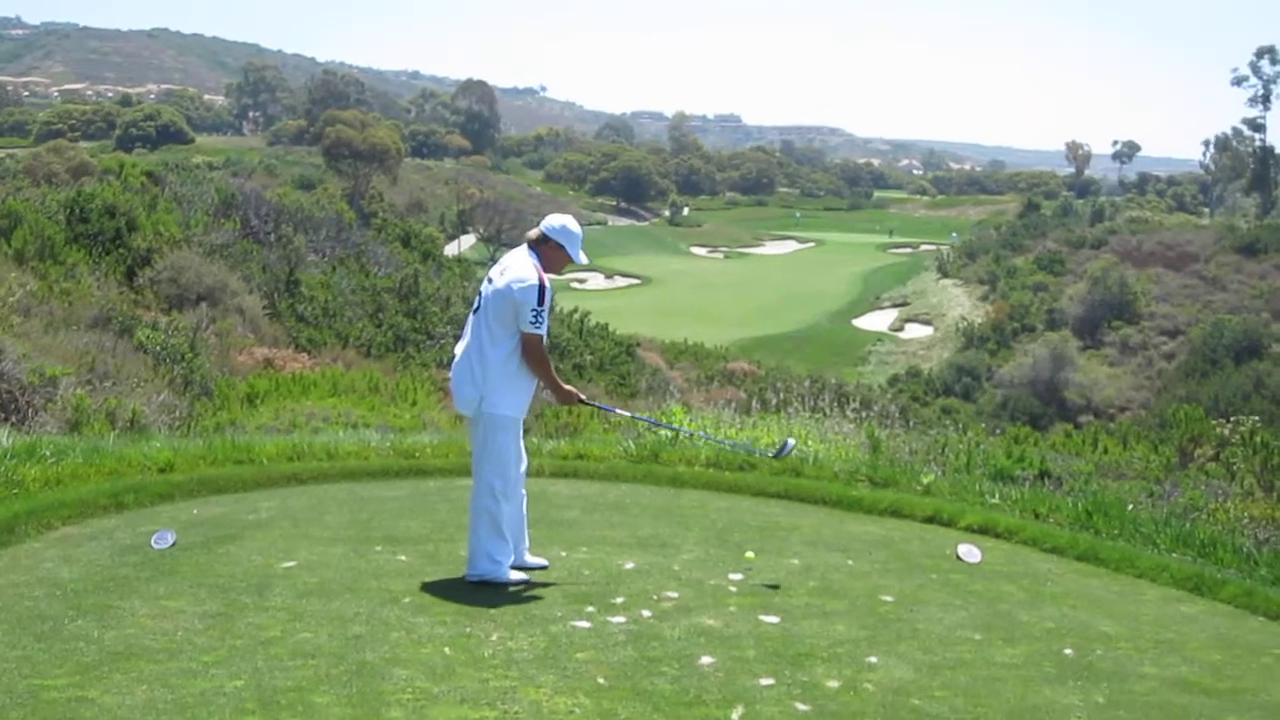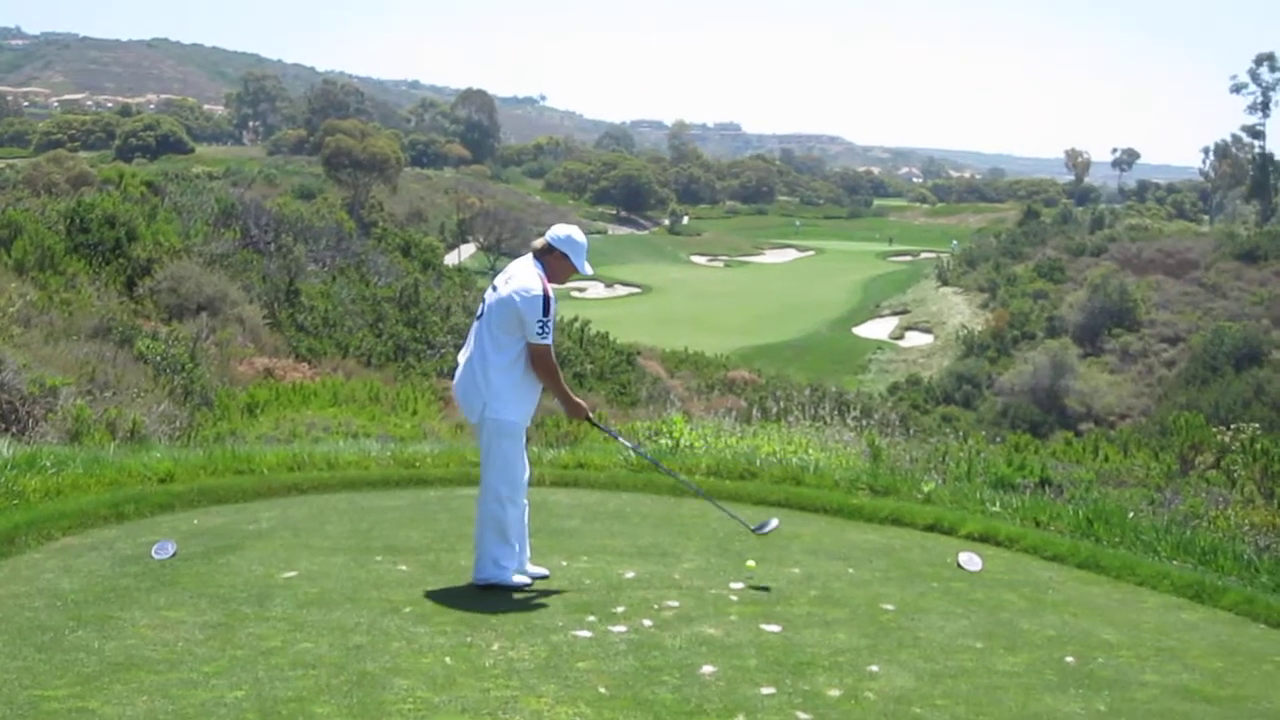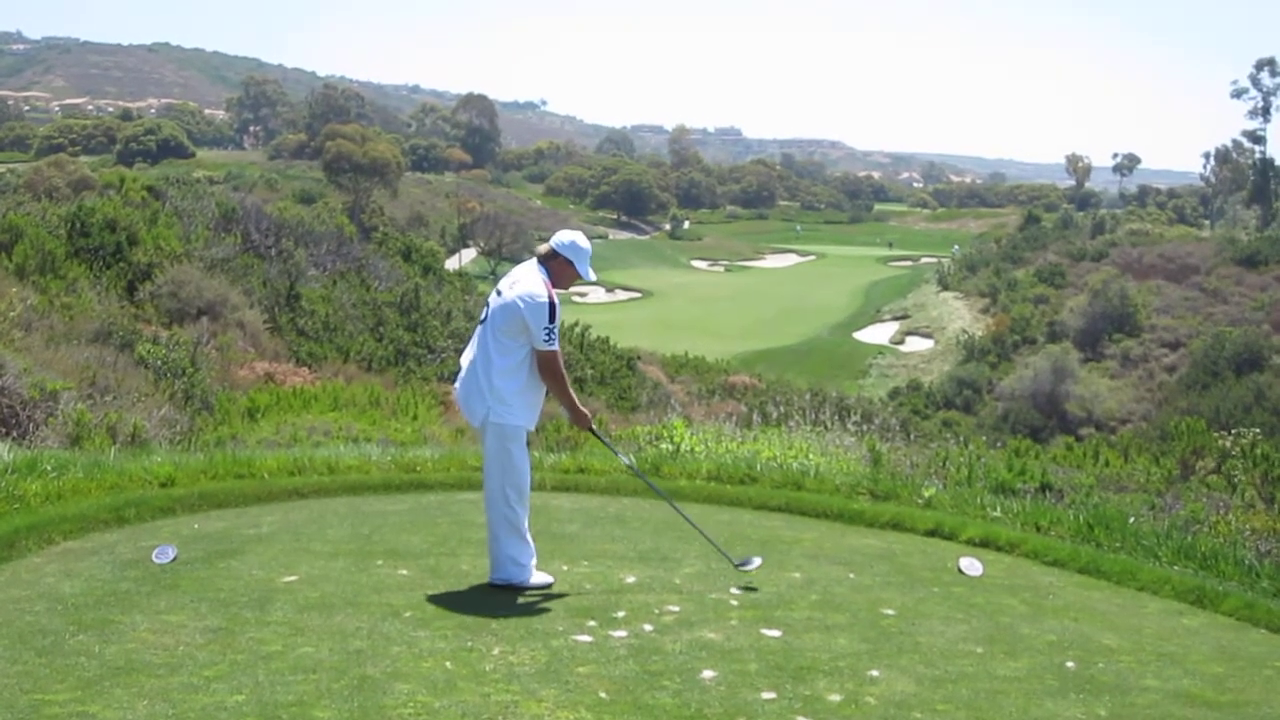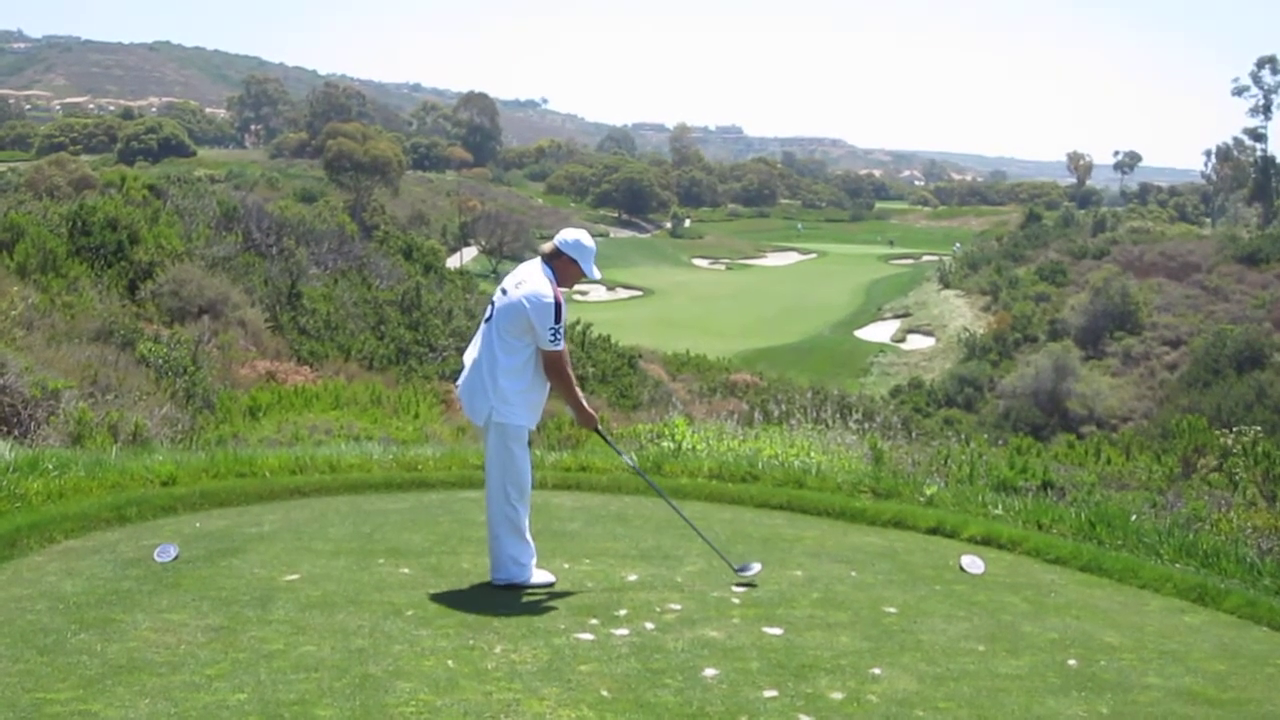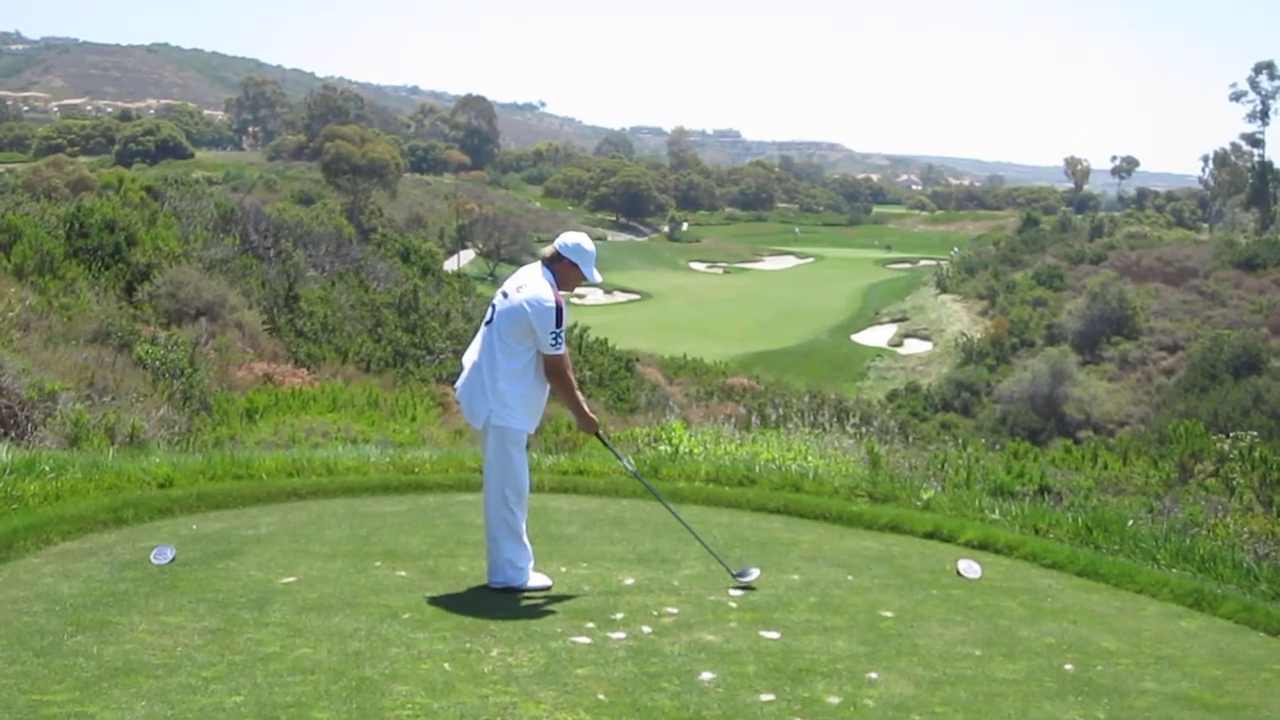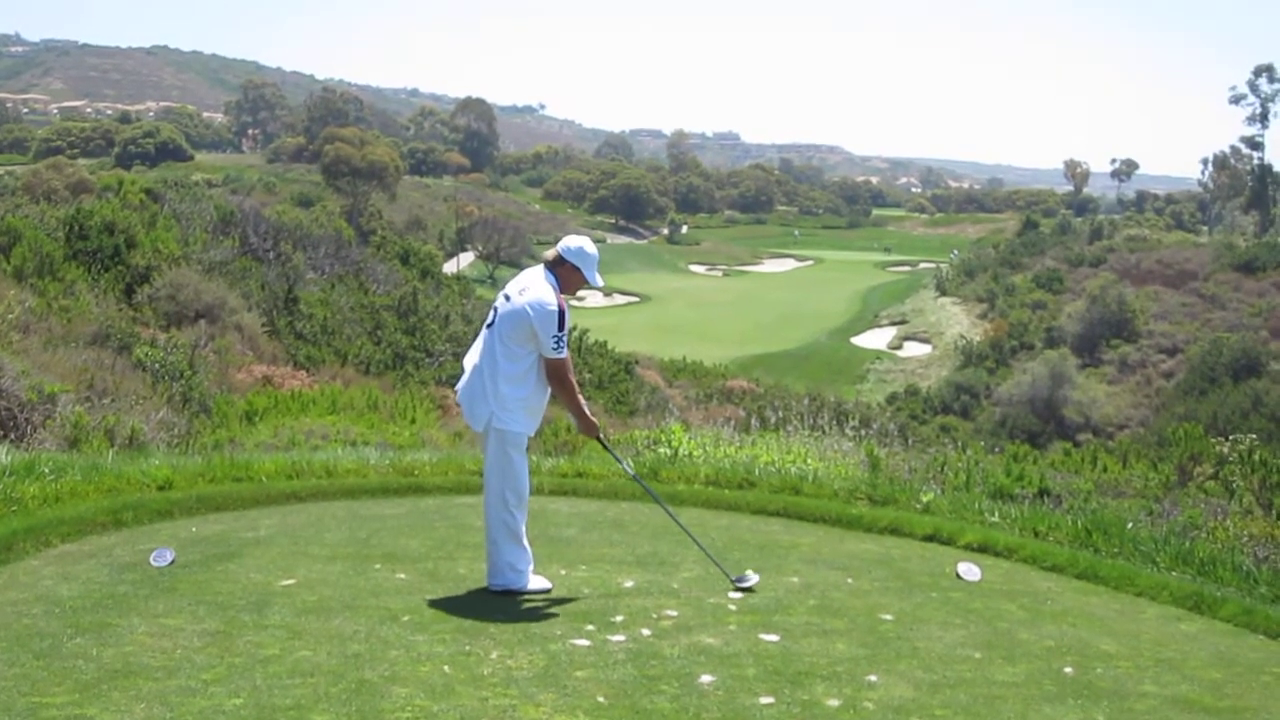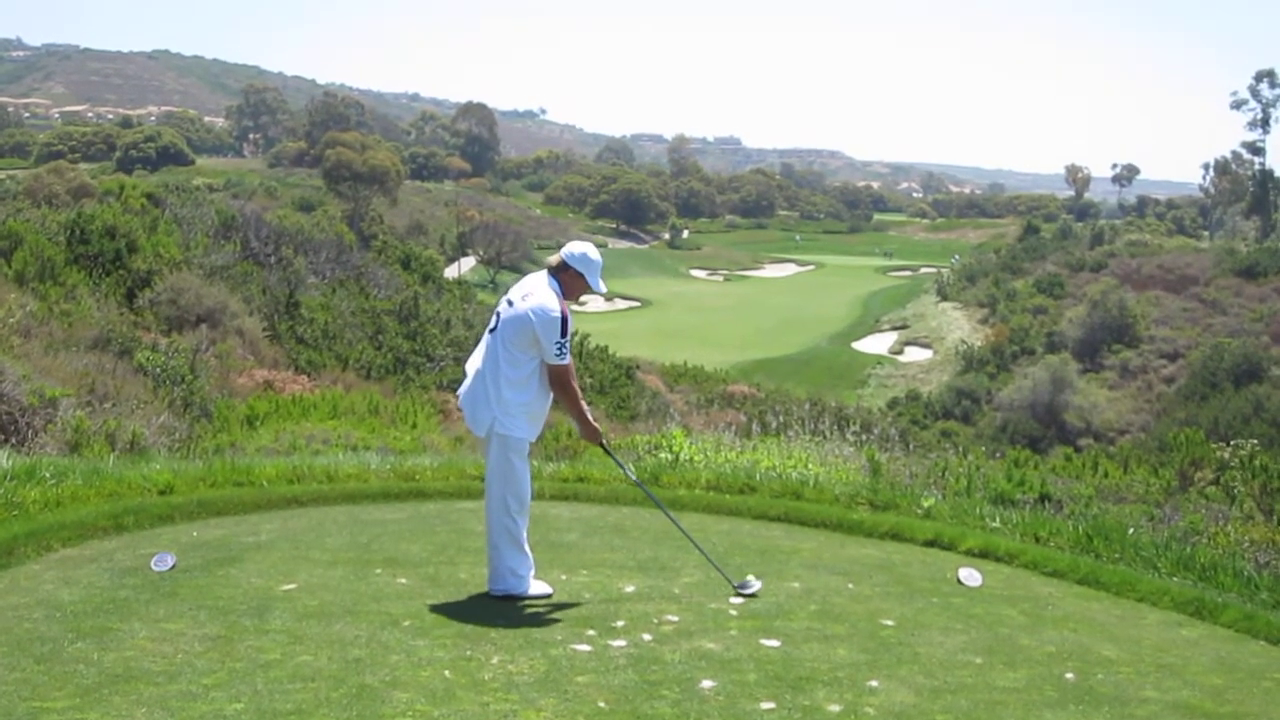
dt=0.2s
person 1, frame 1
left shoulder: (515, 259)
right shoulder: (533, 281)
right elbow: (533, 351)
left wrist: (548, 384)
right wrist: (558, 389)
left hip: (492, 382)
right hip: (493, 389)
left knee: (510, 472)
right knee: (496, 478)
left ankle: (512, 552)
right ankle: (487, 565)
person 1, frame 2
left shoulder: (521, 269)
right shoulder: (536, 291)
right elbow: (541, 361)
left wrist: (560, 394)
right wrist: (568, 401)
left hip: (496, 390)
right hip: (496, 396)
left knee: (513, 480)
right knee: (503, 483)
left ankle: (513, 560)
right ankle: (494, 568)
person 1, frame 3
left shoulder: (525, 273)
right shoulder: (541, 297)
left elbow: (549, 354)
right elbow: (548, 367)
left wrist: (569, 398)
right wrist: (574, 410)
left hip: (495, 392)
right hip: (499, 399)
left knee: (511, 484)
right knee: (509, 486)
left ankle: (514, 563)
right ankle: (512, 568)
person 1, frame 4
left shoulder: (528, 272)
right shoulder: (546, 297)
left elbow: (556, 350)
right elbow: (554, 367)
left wrist: (576, 393)
right wrist: (580, 409)
left hip: (496, 389)
right hip: (502, 397)
left knee: (511, 483)
right knee: (511, 485)
left ankle: (514, 562)
right ankle: (513, 569)
person 1, frame 5
left shoulder: (529, 275)
right shoulder: (547, 301)
left elbow: (557, 355)
right elbow: (555, 371)
left wrist: (577, 397)
right wrist: (581, 413)
left hip: (494, 392)
right hip: (501, 401)
left knee: (508, 487)
right knee: (509, 489)
left ankle: (511, 565)
right ankle: (510, 573)
person 1, frame 6
left shoulder: (531, 278)
right shoulder: (549, 305)
left elbow: (559, 358)
right elbow: (557, 374)
left wrist: (578, 400)
right wrist: (582, 417)
left hip: (495, 395)
right hip: (502, 403)
left knee: (507, 490)
right knee: (509, 492)
left ankle: (510, 567)
right ankle: (510, 575)
person 1, frame 7
left shoulder: (534, 283)
right shoulder: (552, 311)
left elbow: (562, 364)
right elbow: (560, 380)
left wrist: (581, 405)
right wrist: (585, 423)
left hip: (496, 399)
right hip: (504, 408)
left knee: (508, 495)
right knee: (510, 497)
left ankle: (512, 572)
right ankle: (511, 580)
